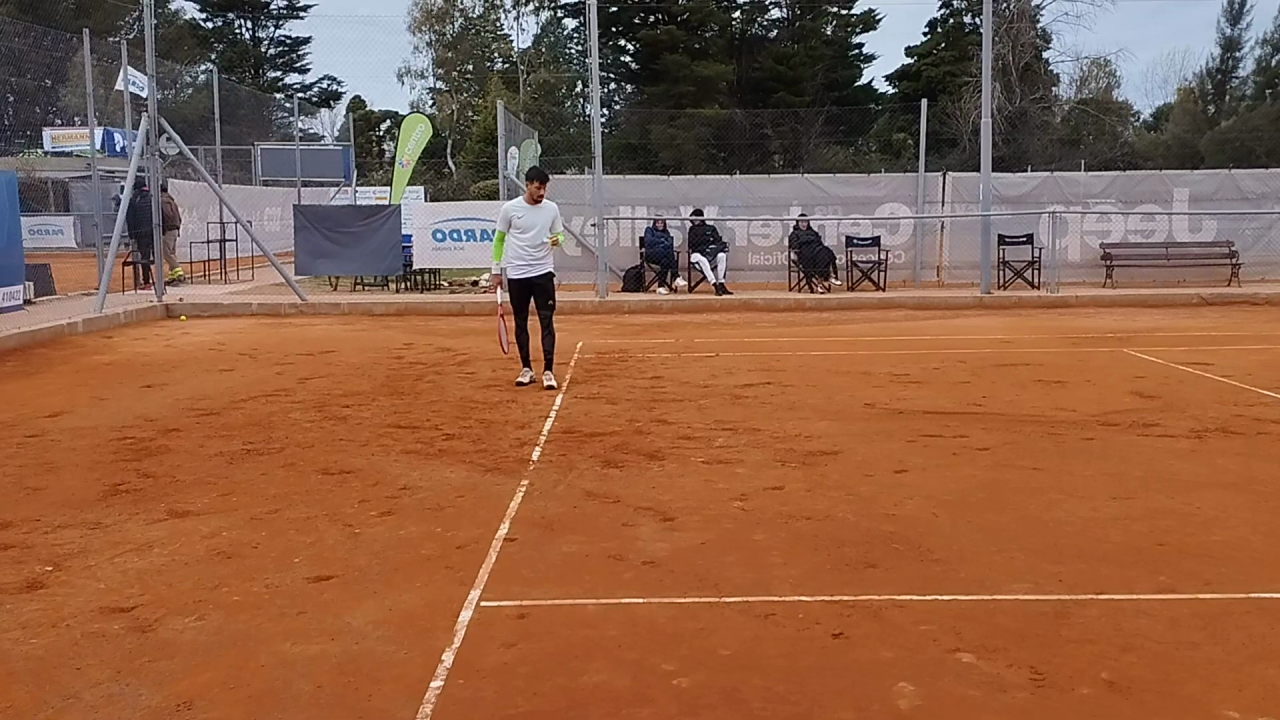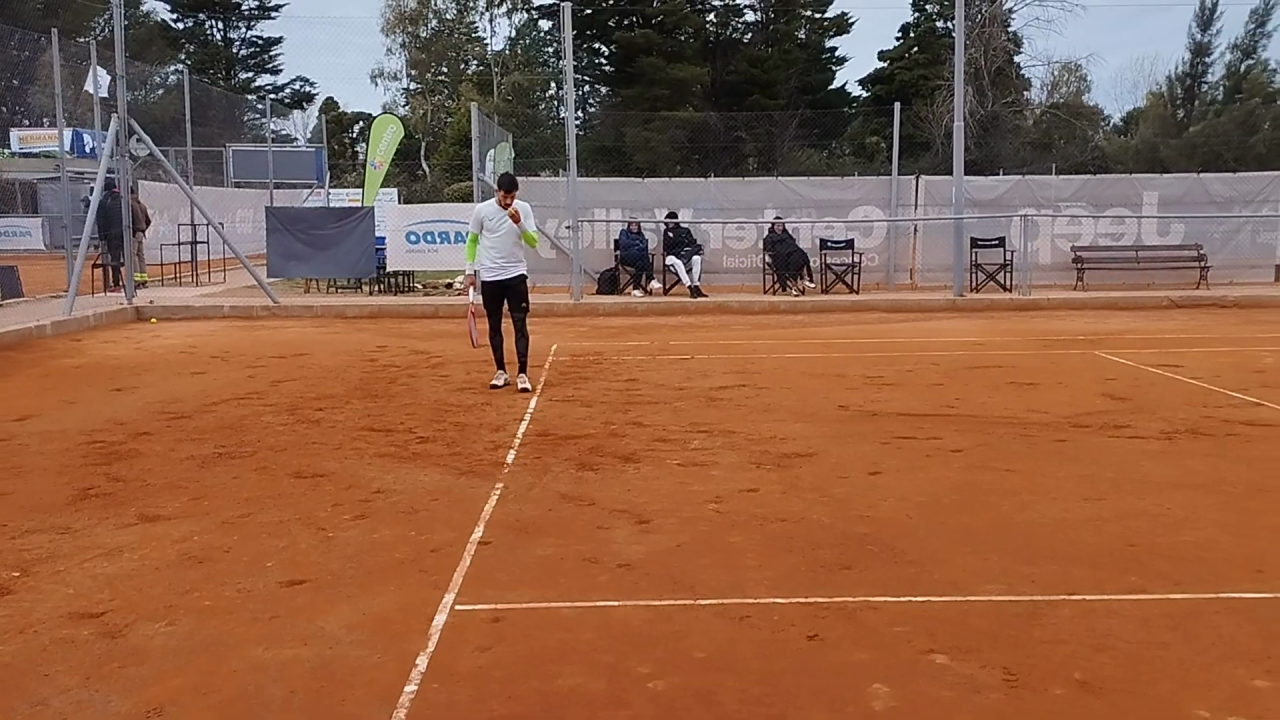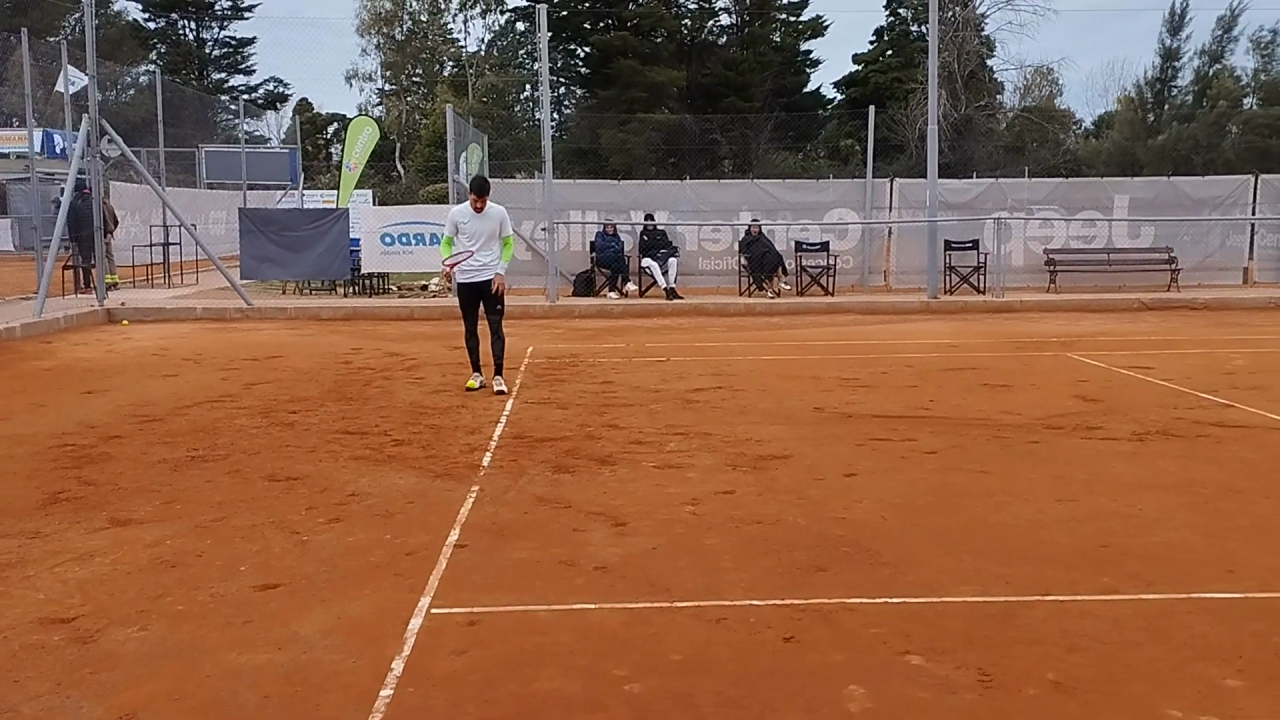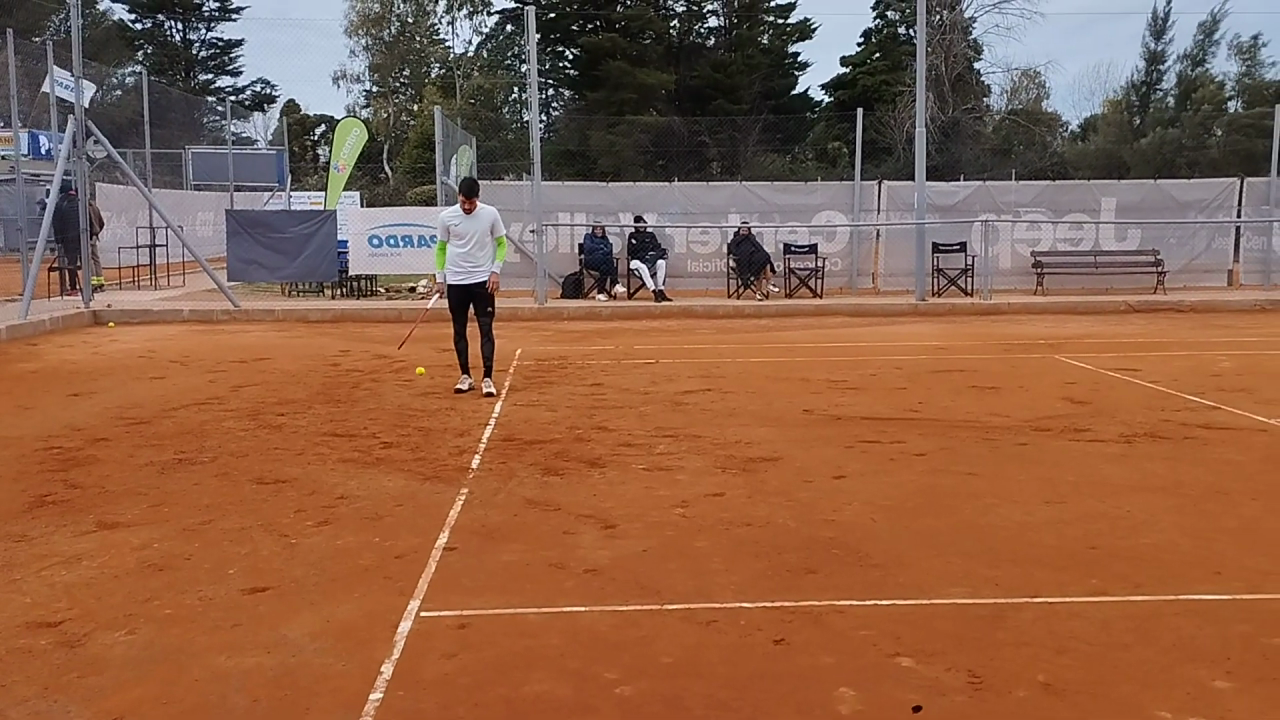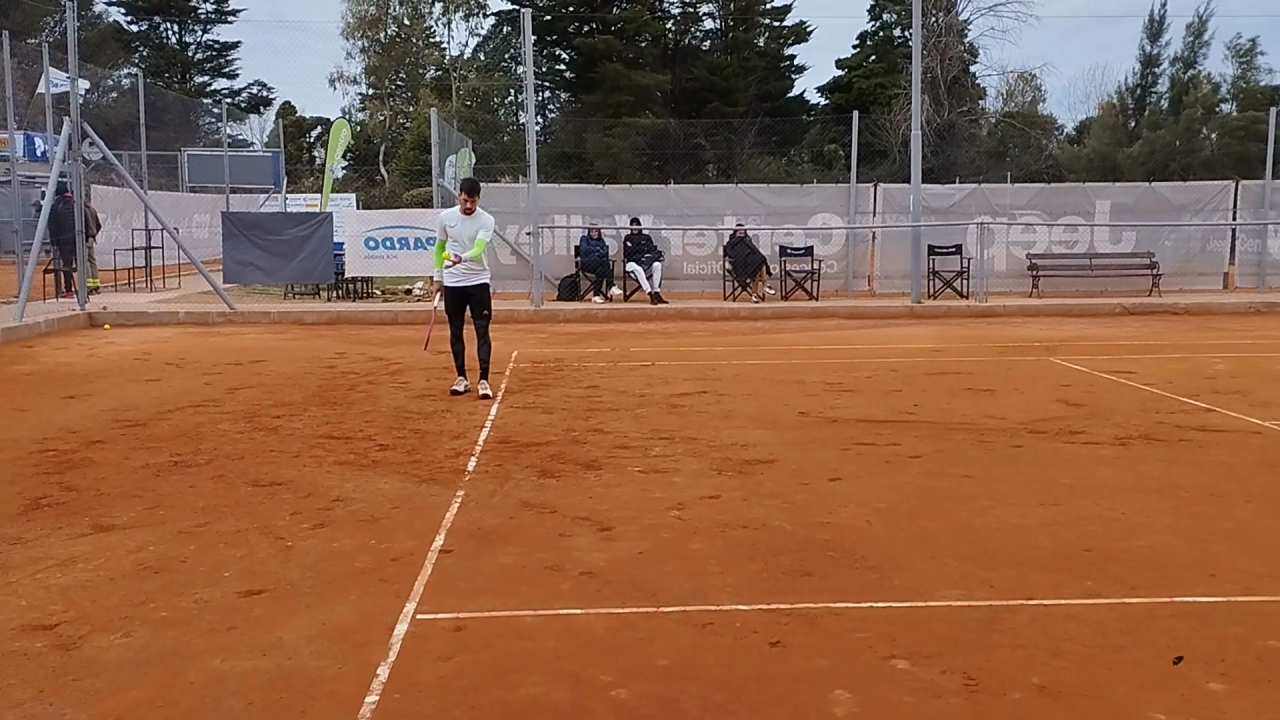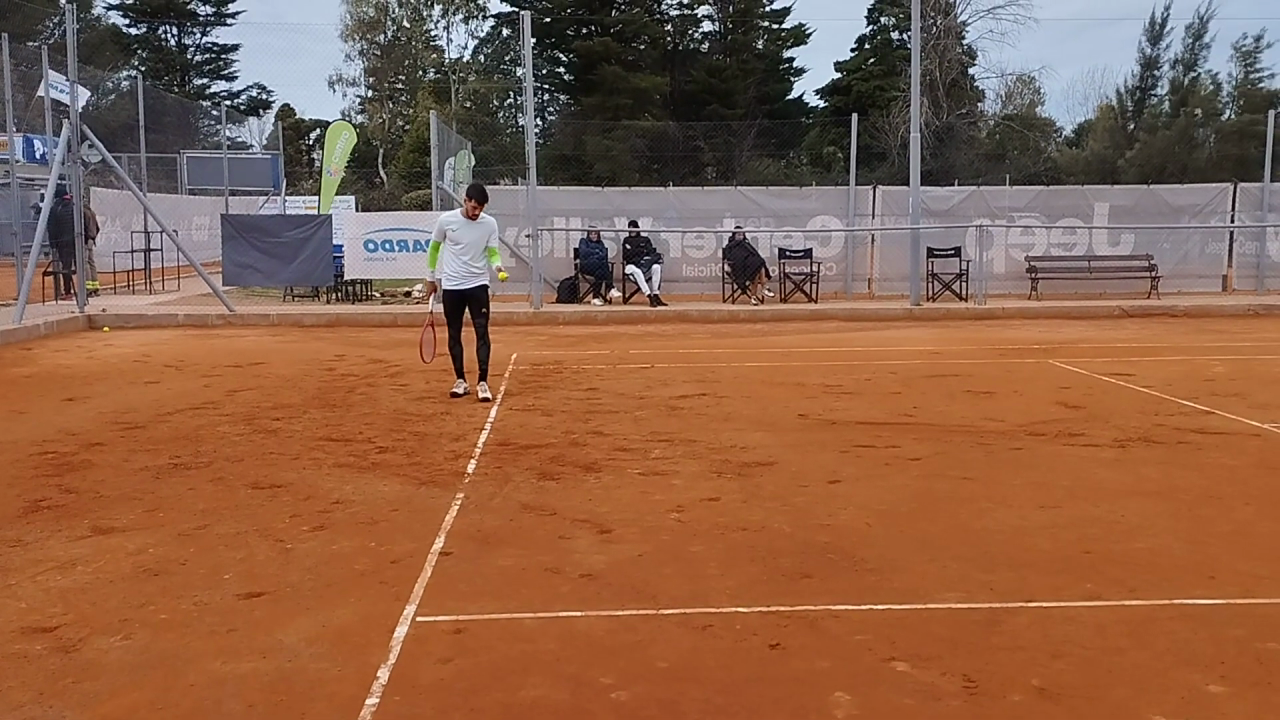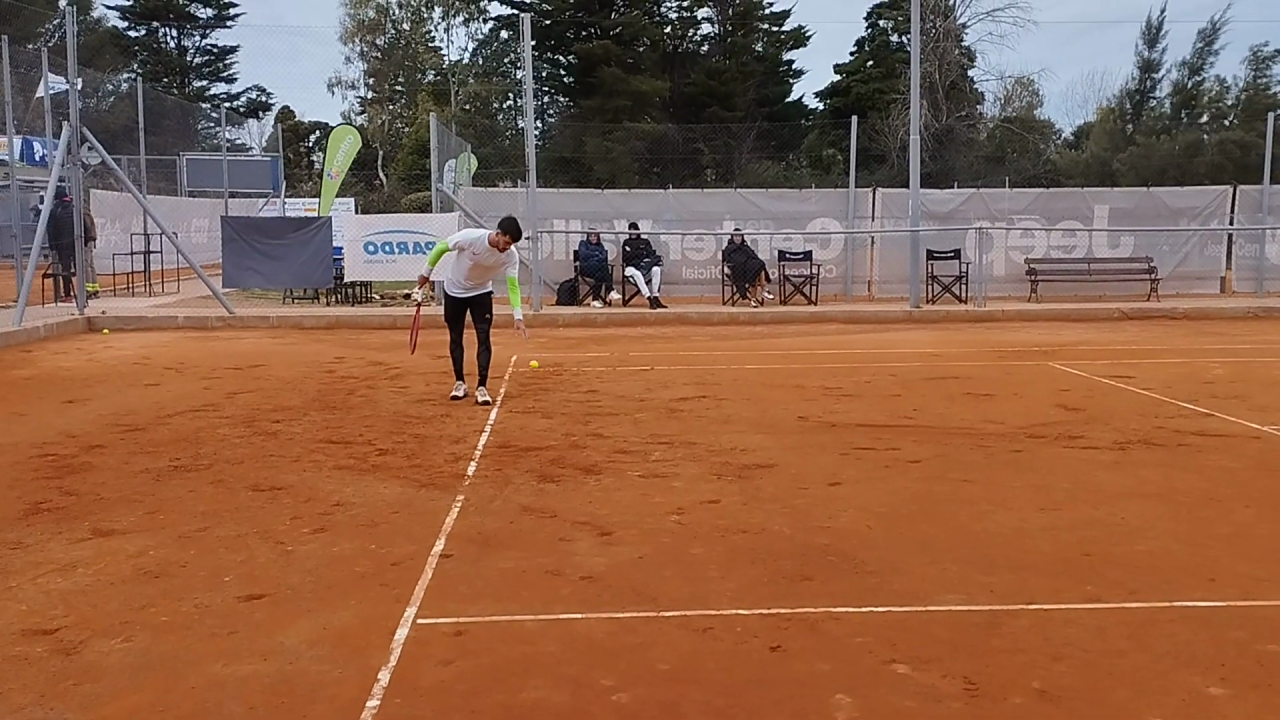
dt=0.5s
person 1, frame 1
left shoulder: (551, 208)
right shoulder: (509, 208)
left elbow: (558, 235)
right elbow: (499, 240)
left wrist: (557, 240)
right wrist: (496, 270)
left hip: (543, 273)
right hip: (516, 274)
left knee: (546, 321)
right knee: (520, 322)
left ankle: (548, 371)
right ankle: (526, 369)
person 1, frame 2
left shoulder: (524, 209)
right shoulder: (482, 210)
left elbow: (533, 242)
right elbow: (472, 241)
left wrist: (519, 223)
right wrist: (469, 271)
left hip: (516, 275)
right hip: (489, 276)
left knee: (520, 324)
right knee: (494, 325)
left ankle: (522, 373)
right ankle: (501, 372)
person 1, frame 3
left shoulder: (499, 212)
right shoulder: (456, 213)
left elbow: (508, 244)
right elbow: (447, 243)
left wrist: (500, 272)
left hip: (491, 278)
right hip: (465, 279)
left knee: (496, 326)
right knee: (470, 327)
left ankle: (498, 376)
right ankle: (477, 374)
person 1, frame 4
left shoulder: (491, 214)
right shoulder: (446, 217)
left elbow: (501, 244)
right elbow: (441, 248)
left wrist: (495, 271)
right wrist: (440, 278)
left hip: (483, 280)
right hip: (456, 282)
left knee: (486, 328)
right knee: (459, 330)
left ankle: (487, 378)
right ankle: (465, 376)
person 1, frame 5
left shoulder: (486, 220)
right shoulder: (446, 217)
left elbow: (479, 250)
right elbow: (440, 247)
left wrist: (461, 258)
right wrist: (438, 277)
left hip: (478, 283)
right hip: (452, 284)
left knee: (482, 331)
right knee: (456, 332)
left ankle: (483, 380)
right ankle: (461, 378)
person 1, frame 6
left shoulder: (490, 224)
right shoulder: (446, 220)
left elbow: (493, 254)
right elbow: (434, 247)
left wrist: (498, 267)
right wrist: (431, 277)
left hip: (477, 285)
right hip: (451, 286)
left knee: (482, 332)
right knee: (454, 334)
left ankle: (482, 382)
right ankle: (461, 380)
person 1, frame 7
left shoulder: (511, 255)
right shoulder: (470, 236)
left elbow: (513, 286)
right elbow: (440, 247)
left wrist: (518, 316)
right wrist: (426, 274)
left hip: (481, 293)
right hip: (454, 290)
left knee: (483, 337)
right knee: (456, 337)
left ankle: (482, 387)
right ankle: (460, 382)
